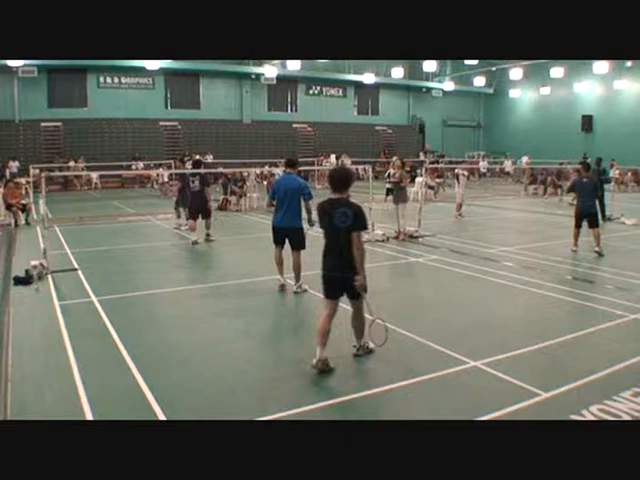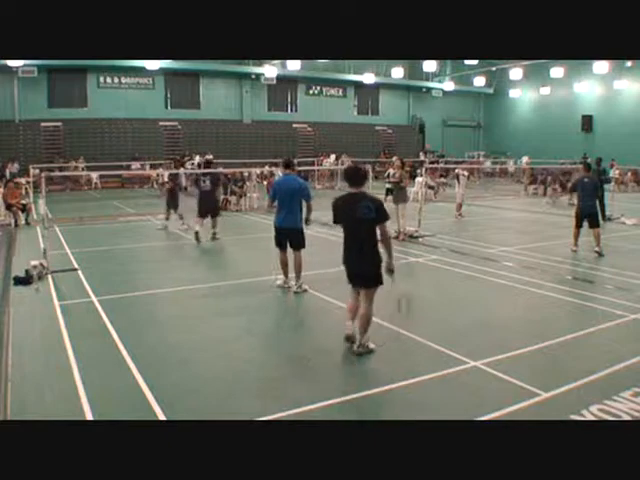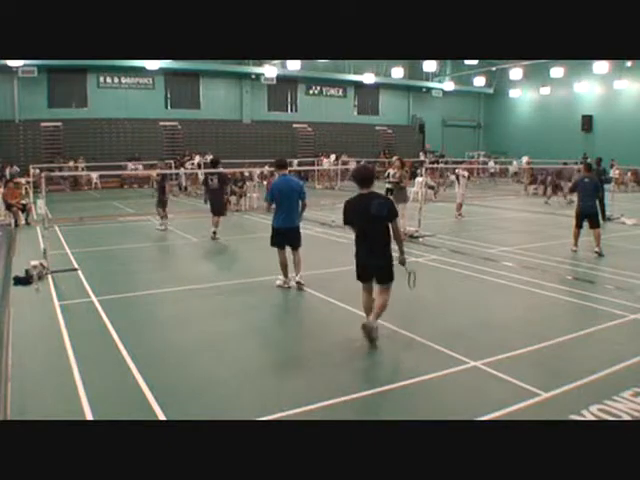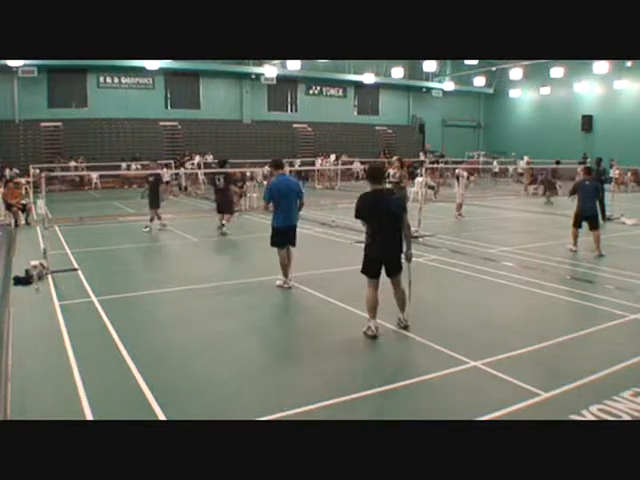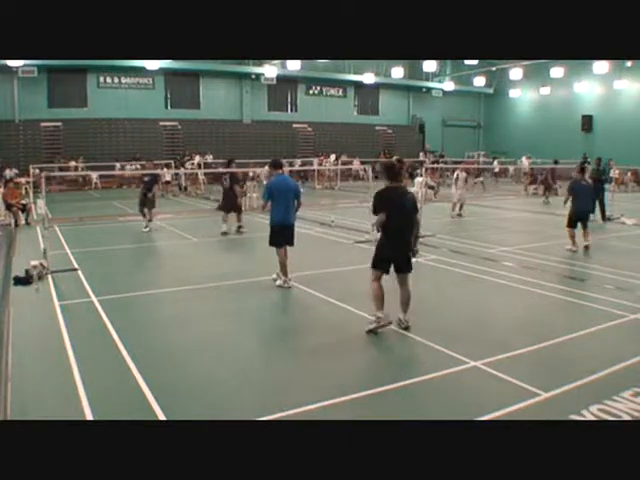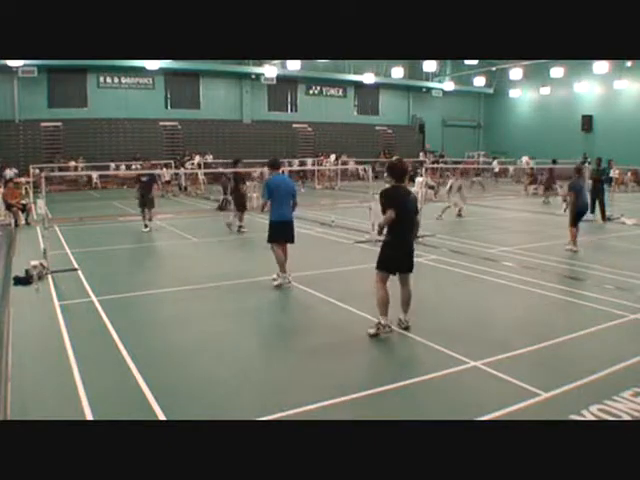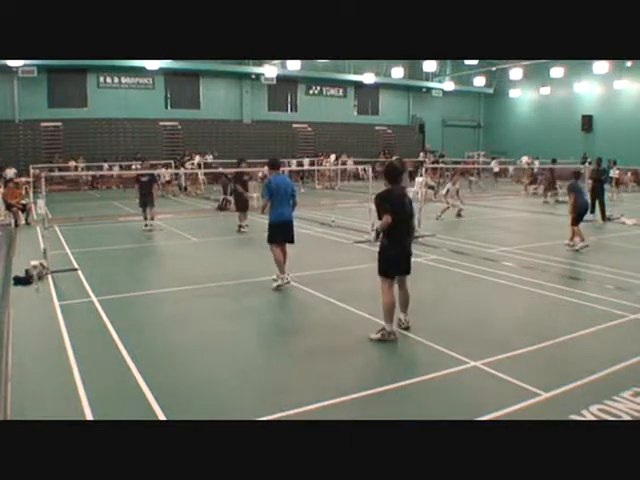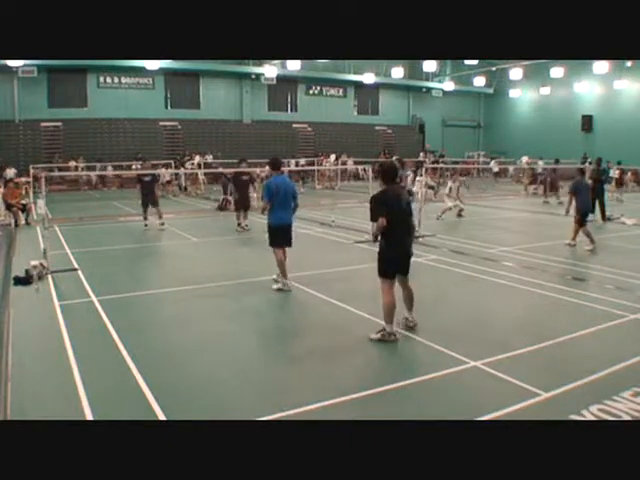
dt=0.3s
person 1, frame 1
left shoulder: (322, 208)
right shoulder: (354, 210)
right elbow: (357, 244)
right wrist: (361, 273)
left hip: (329, 267)
right hip: (349, 269)
left knee: (329, 311)
right knee: (358, 308)
left ankle: (319, 356)
right ankle: (360, 345)
person 1, frame 2
left shoulder: (338, 203)
right shoulder: (374, 203)
right elbow: (384, 234)
right wrist: (390, 259)
left hip: (350, 257)
right hip: (370, 258)
left knee: (355, 293)
right knee: (367, 300)
left ankle: (350, 327)
right ankle: (361, 343)
person 1, frame 3
left shoulder: (350, 204)
right shoulder: (386, 202)
left elbow: (353, 228)
right elbow: (396, 230)
right wrist: (402, 252)
left hip: (362, 254)
right hip: (383, 255)
left knee: (367, 290)
right knee: (383, 293)
left ankle: (370, 323)
right ankle: (370, 321)
person 1, frame 4
left shoulder: (364, 199)
right shoulder: (398, 198)
left elbow: (365, 223)
right elbow: (406, 226)
right wrist: (408, 248)
left hip: (373, 248)
right hip: (394, 248)
left knee: (372, 287)
right knee: (397, 284)
left ankle: (372, 325)
right ankle: (403, 318)
person 1, frame 5
left shoulder: (382, 194)
right shoulder: (409, 195)
left elbow: (381, 218)
right elbow: (416, 222)
left wrist: (377, 224)
right wrist: (414, 244)
left hip: (387, 244)
right hip: (405, 245)
left knee: (376, 279)
right knee: (403, 282)
left ankle: (380, 316)
right ankle: (404, 318)
person 1, frame 6
left shoulder: (388, 193)
right shoulder: (411, 195)
left elbow: (390, 215)
right elbow: (416, 222)
left wrist: (380, 225)
left hip: (392, 244)
right hip: (407, 245)
left knee: (380, 282)
right knee: (405, 282)
left ankle: (383, 322)
right ankle: (404, 319)
person 1, frame 7
left shoulder: (382, 196)
right shoulder: (406, 196)
left elbow: (387, 220)
right elbow: (412, 225)
left wrist: (378, 230)
left hip: (390, 248)
right hip: (405, 247)
left knee: (387, 288)
right knee: (402, 284)
left ankle: (389, 330)
right ankle: (404, 319)
person 1, frame 8
left shoulder: (378, 198)
right shoulder: (404, 195)
left elbow: (382, 223)
right elbow: (411, 224)
left wrist: (375, 233)
left hip: (389, 248)
right hip: (405, 247)
left knee: (387, 289)
right knee: (405, 283)
left ankle: (389, 331)
right ankle: (410, 318)
person 2, frame 1
left shoulder: (277, 182)
right shoulder: (301, 183)
left elbow: (269, 203)
right elbow: (307, 206)
right wrist: (310, 219)
left hip: (278, 222)
right hip: (295, 223)
left knee: (278, 248)
right knee: (296, 253)
left ankle: (281, 278)
right ankle: (298, 284)
person 2, frame 2
left shoulder: (277, 183)
right shoulder: (301, 184)
left elbow: (270, 204)
right elbow: (309, 205)
right wrist: (307, 218)
left hip: (280, 223)
right hip: (295, 223)
left knee: (282, 252)
right knee: (297, 252)
left ankle: (286, 280)
right ankle: (298, 284)
person 2, frame 3
left shoulder: (274, 185)
right shoulder: (298, 183)
left elbow: (268, 207)
right elbow: (304, 204)
left wrist: (269, 207)
right wrist: (300, 215)
left hip: (279, 223)
right hip: (294, 223)
left knee: (281, 251)
right knee: (296, 250)
left ankle: (286, 280)
right ankle: (298, 276)
person 2, frame 4
left shoulder: (272, 184)
right shoulder: (295, 182)
left elbow: (266, 206)
right elbow: (302, 202)
left wrist: (267, 202)
left hip: (279, 222)
right hip: (292, 221)
left knee: (281, 250)
right knee: (288, 248)
left ankle: (286, 280)
right ankle: (287, 275)
person 2, frame 5
left shoulder: (271, 183)
right shoulder: (292, 182)
left elbow: (265, 203)
right elbow: (299, 203)
left wrist: (263, 208)
left hip: (277, 220)
right hip: (289, 220)
left knee: (280, 249)
right knee: (284, 247)
left ankle: (286, 279)
right ankle: (282, 273)
person 2, frame 6
left shoulder: (270, 181)
right shoulder: (289, 181)
left elbow: (265, 201)
right elbow: (295, 202)
left wrist: (262, 209)
left hip: (276, 218)
right hip: (288, 218)
left knee: (275, 246)
right knee: (283, 245)
left ankle: (285, 275)
right ankle: (282, 273)
person 2, frame 7
left shoulder: (270, 181)
right shoulder: (288, 181)
left elbow: (266, 202)
right elbow: (294, 201)
left wrist: (262, 210)
left hip: (276, 218)
right hip: (288, 218)
left knee: (275, 246)
right knee: (283, 246)
left ankle: (284, 276)
right ankle: (281, 274)
person 2, frame 8
left shoulder: (269, 183)
right shoulder: (289, 182)
left elbow: (266, 205)
right elbow: (296, 203)
left wrist: (263, 211)
left hip: (275, 221)
right hip: (287, 221)
left knee: (278, 250)
right knee: (283, 248)
left ankle: (285, 281)
right ankle: (281, 274)
